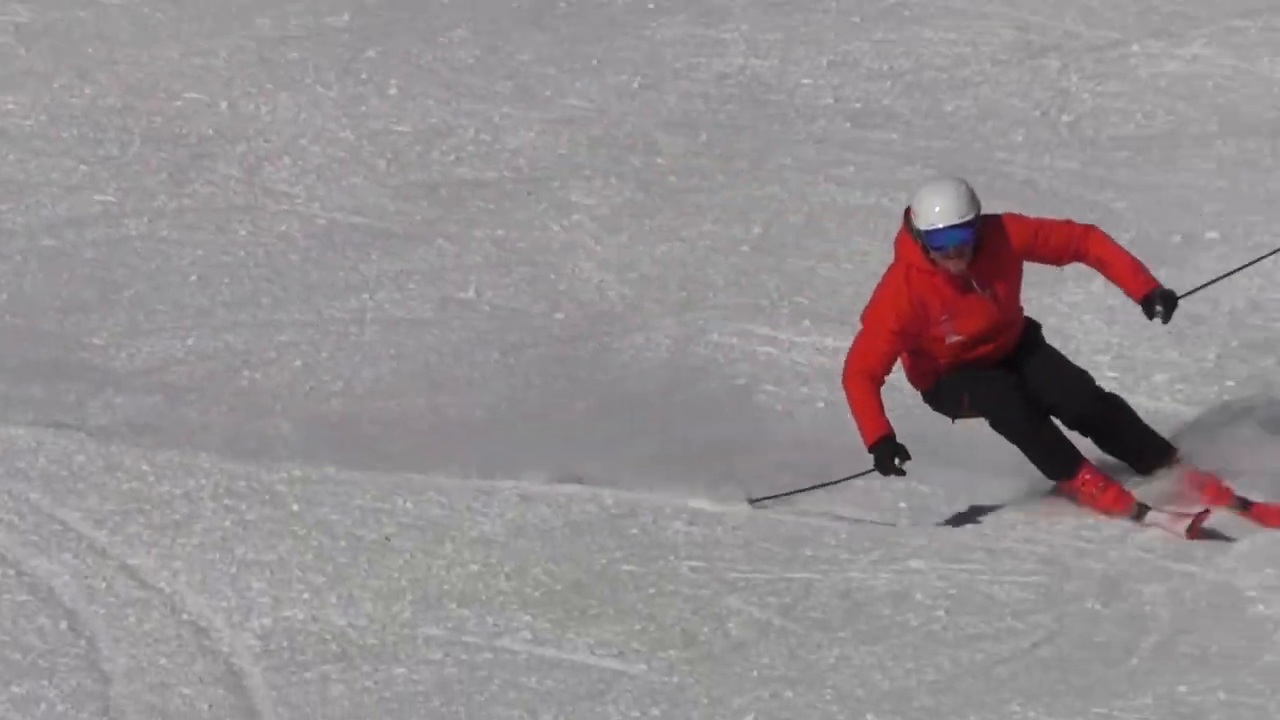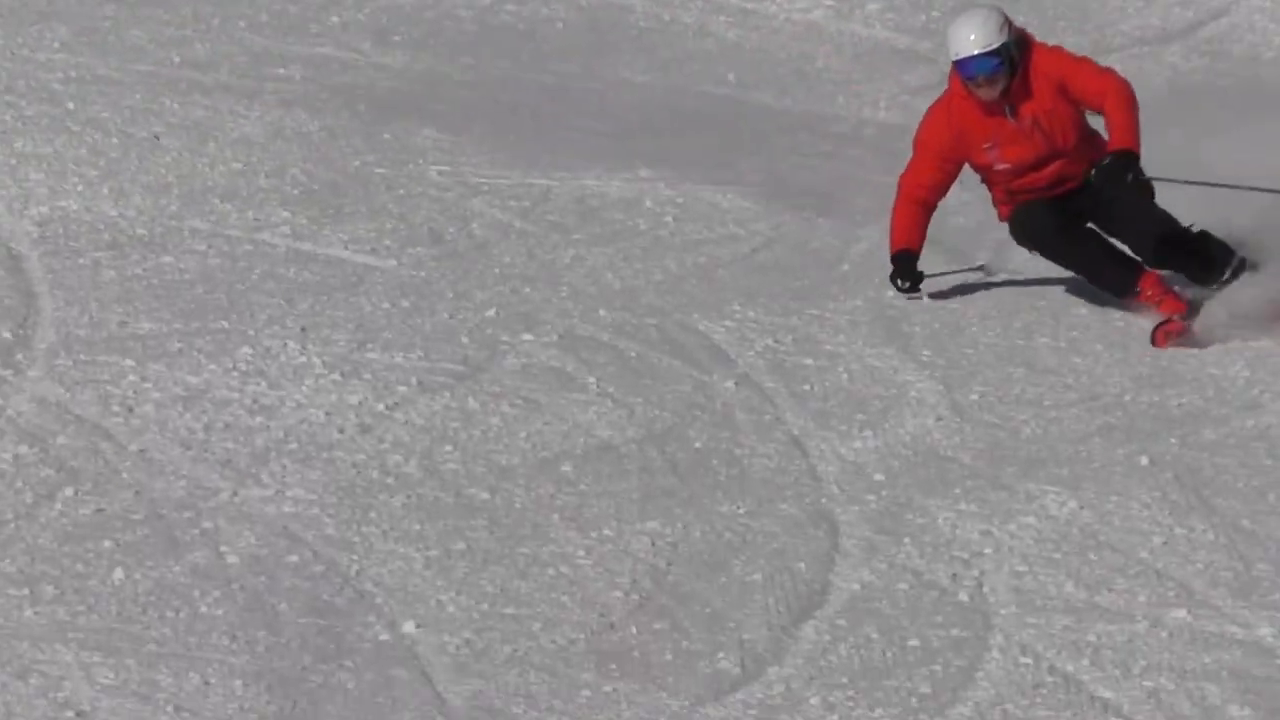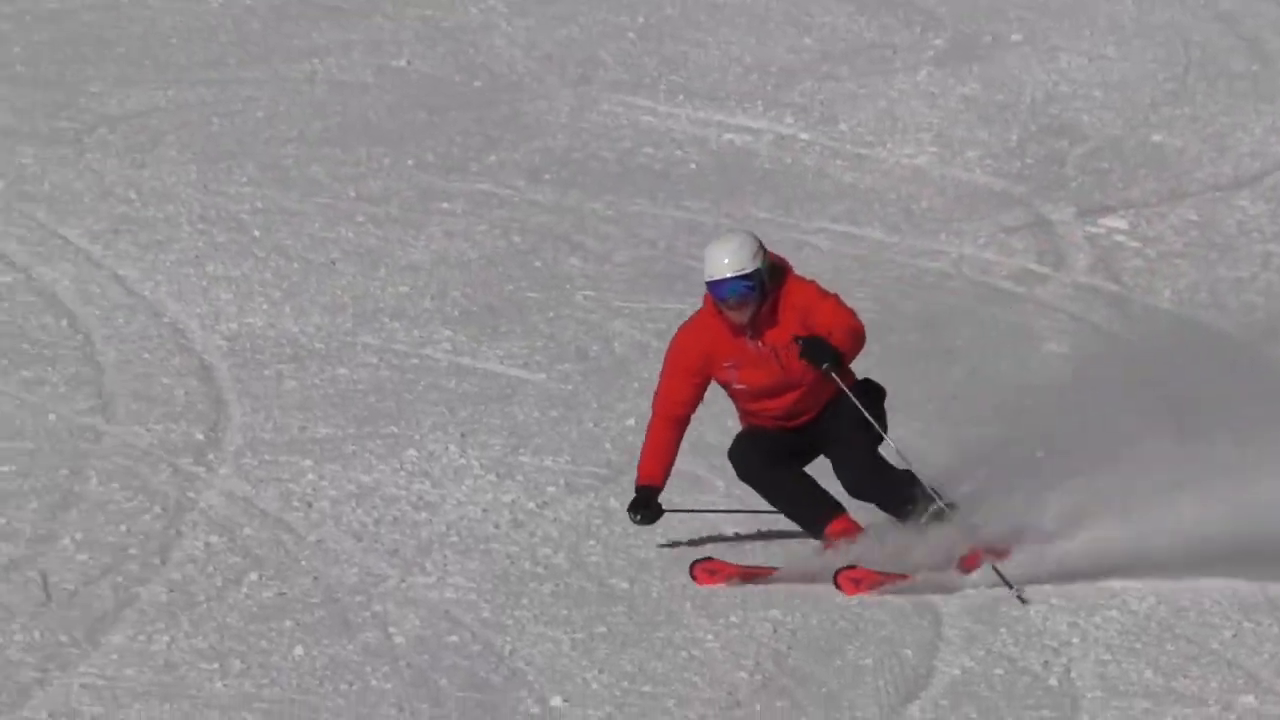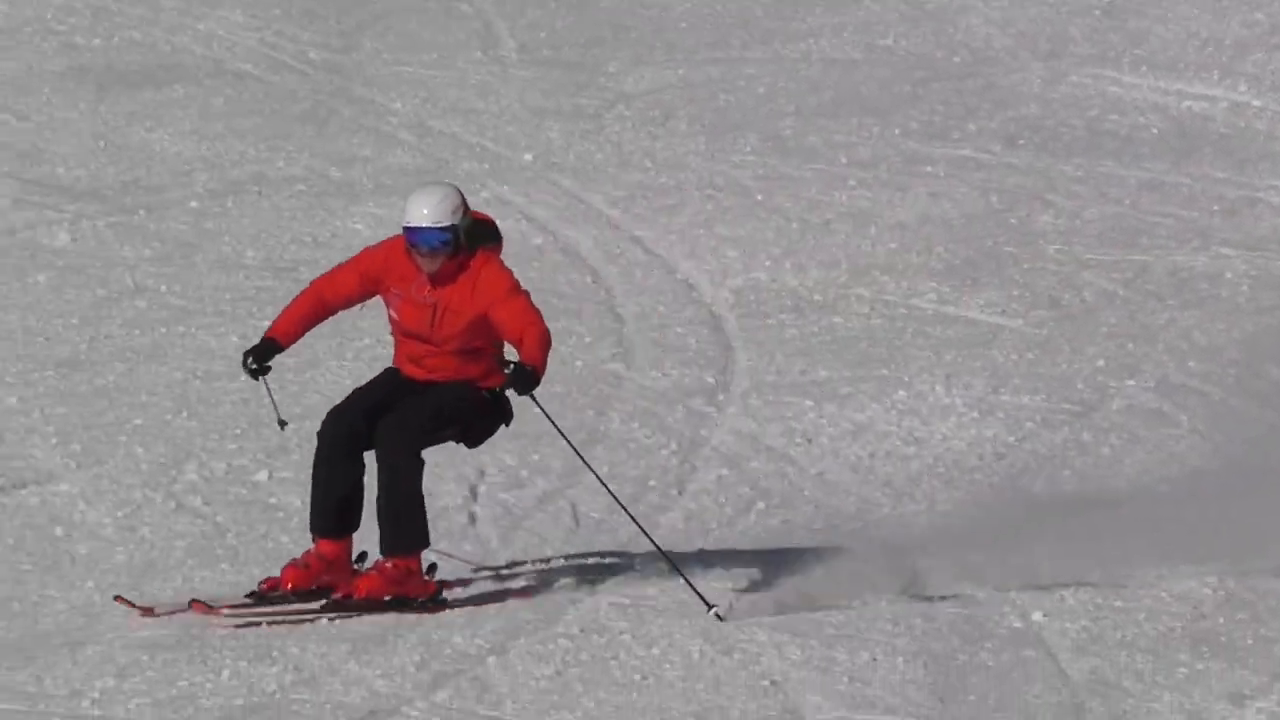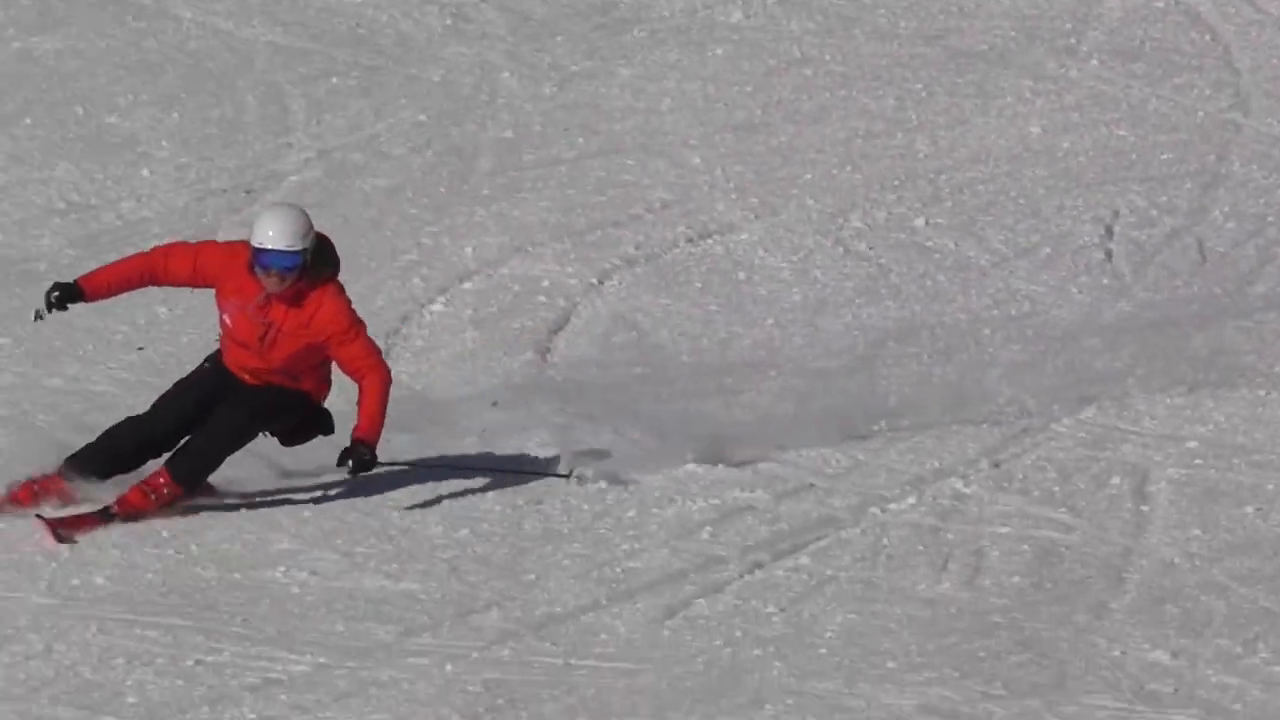
dt=0.4s
person 1, frame 1
left shoulder: (1004, 234)
right shoulder: (901, 288)
left elbow: (1083, 239)
right elbow: (861, 370)
left wrist: (1145, 288)
right wrist: (878, 439)
left hip: (1013, 349)
right hip: (950, 378)
left knee: (1088, 401)
right knee: (1005, 399)
left ankle: (1179, 474)
right ankle: (1080, 480)
person 1, frame 2
left shoulder: (1046, 65)
right shoulder: (948, 118)
left elbow: (1113, 91)
right elbow: (916, 193)
left wrist: (1123, 151)
right wrist: (904, 254)
left hip: (1095, 178)
right hip: (1033, 206)
left knee: (1158, 237)
right knee: (1037, 225)
right ankle: (1151, 291)
person 1, frame 3
left shoulder: (796, 295)
right shoulder: (696, 338)
left elbow: (849, 328)
right elbow: (670, 413)
left wrist: (833, 352)
right wrist: (648, 487)
left hip: (834, 406)
right hip: (772, 429)
left knee: (859, 473)
right knee: (746, 456)
right ankle: (841, 532)
person 1, frame 4
left shoulder: (486, 272)
right shoulder: (391, 257)
left elbow: (530, 328)
right elbow: (326, 291)
left wrist: (529, 369)
right wrist: (272, 342)
left hip: (468, 390)
right hip: (409, 378)
left knee: (394, 435)
right knee: (338, 430)
left ankle: (401, 567)
right ankle: (329, 557)
person 1, frame 5
left shoulder: (327, 307)
right shoulder: (229, 261)
left elbow: (373, 370)
right elbow: (160, 262)
left wrist: (365, 439)
right wrist: (82, 288)
left hip: (290, 396)
right hip: (231, 371)
left knee: (236, 416)
right knee: (157, 424)
left ankle: (168, 485)
right ankle: (65, 479)
